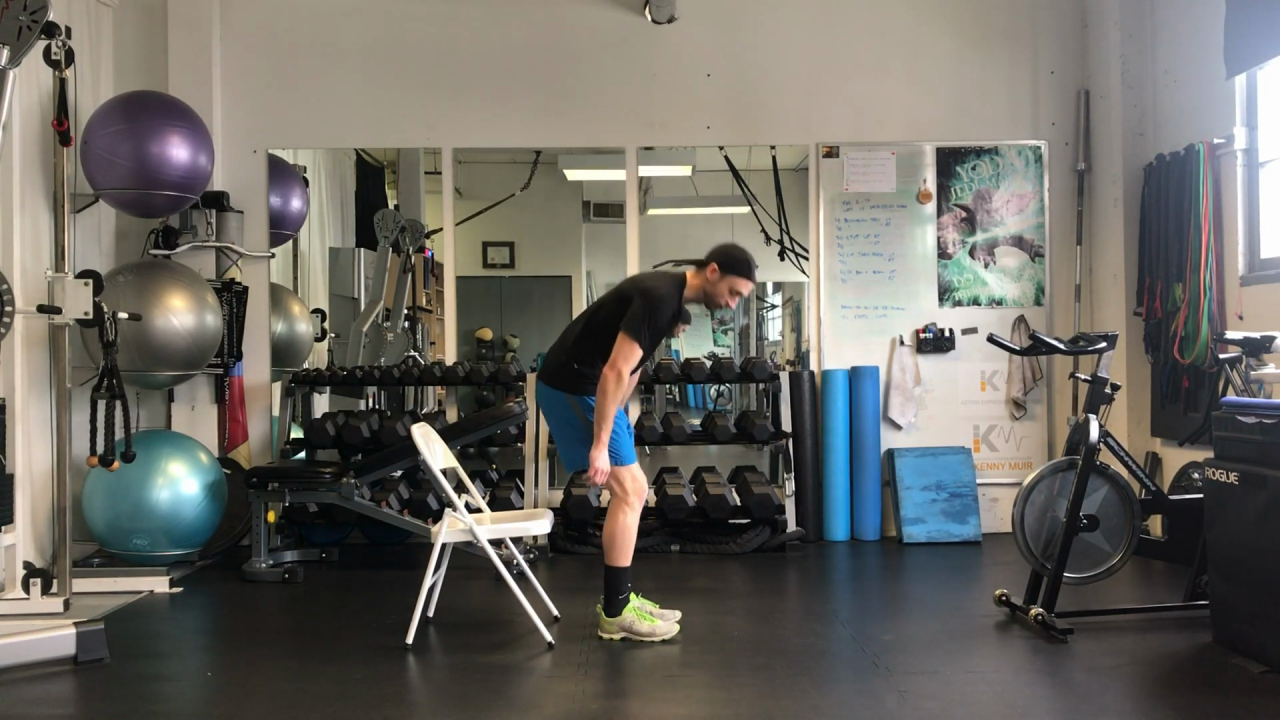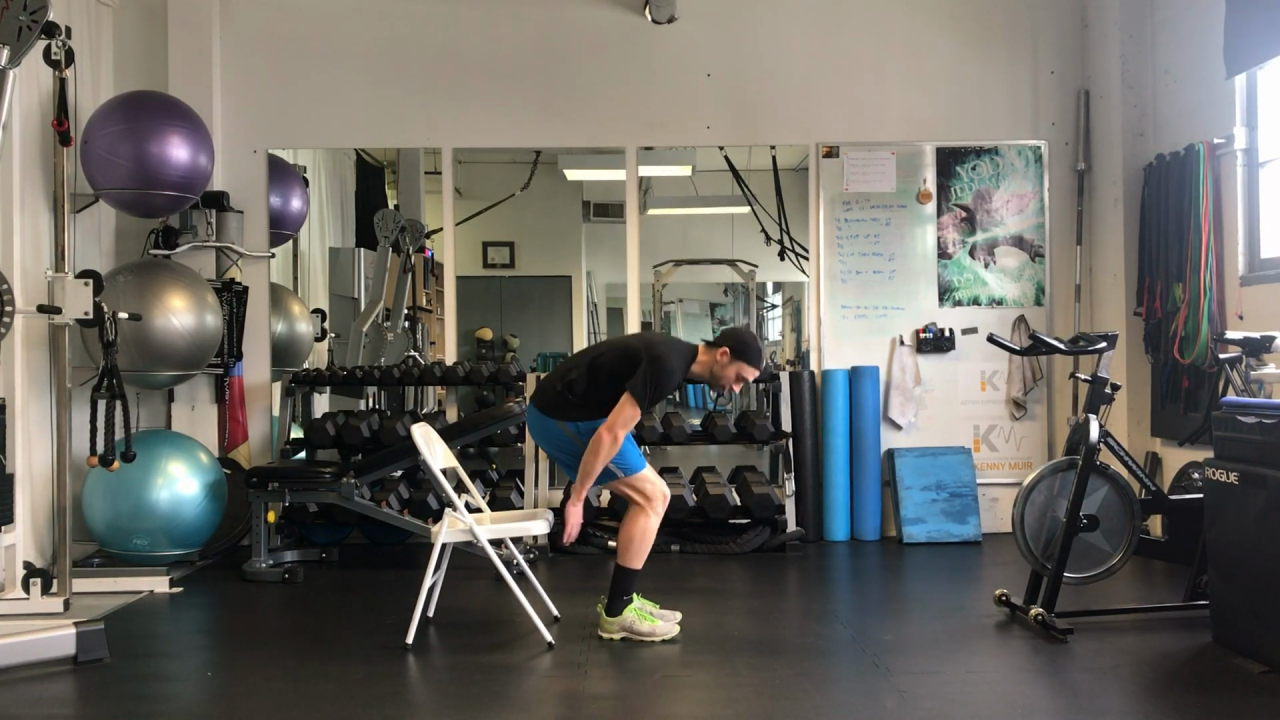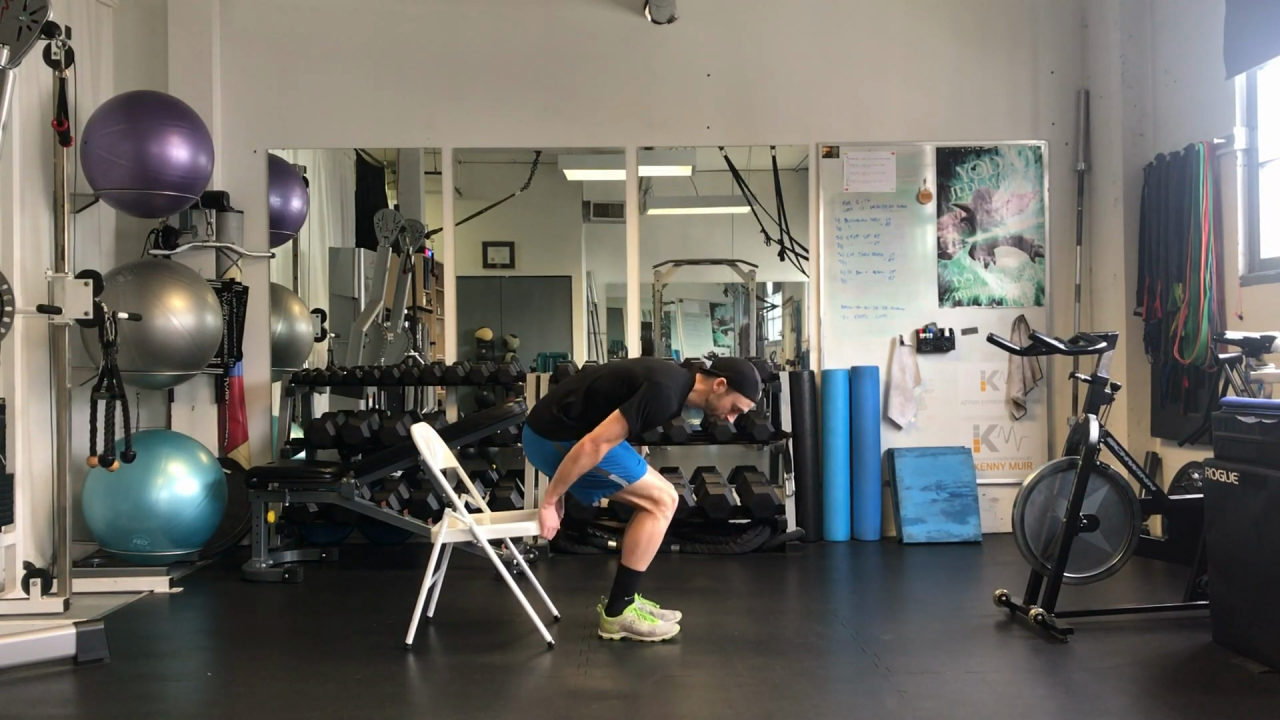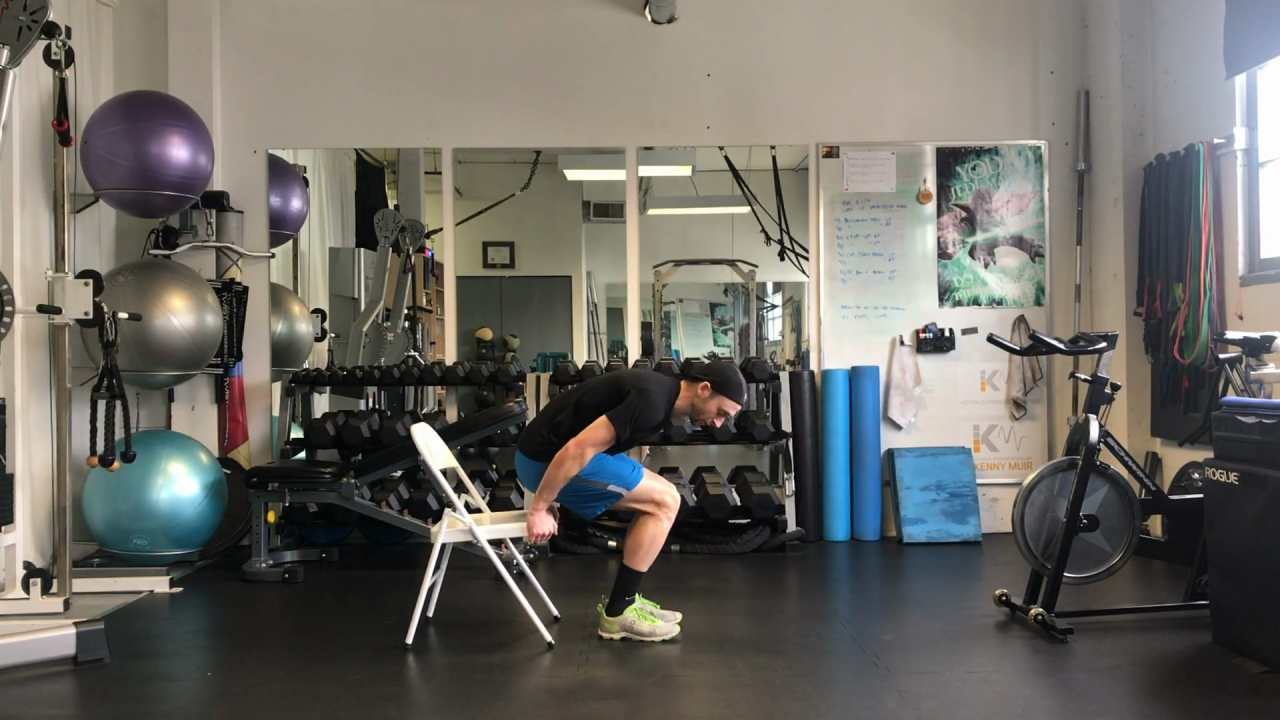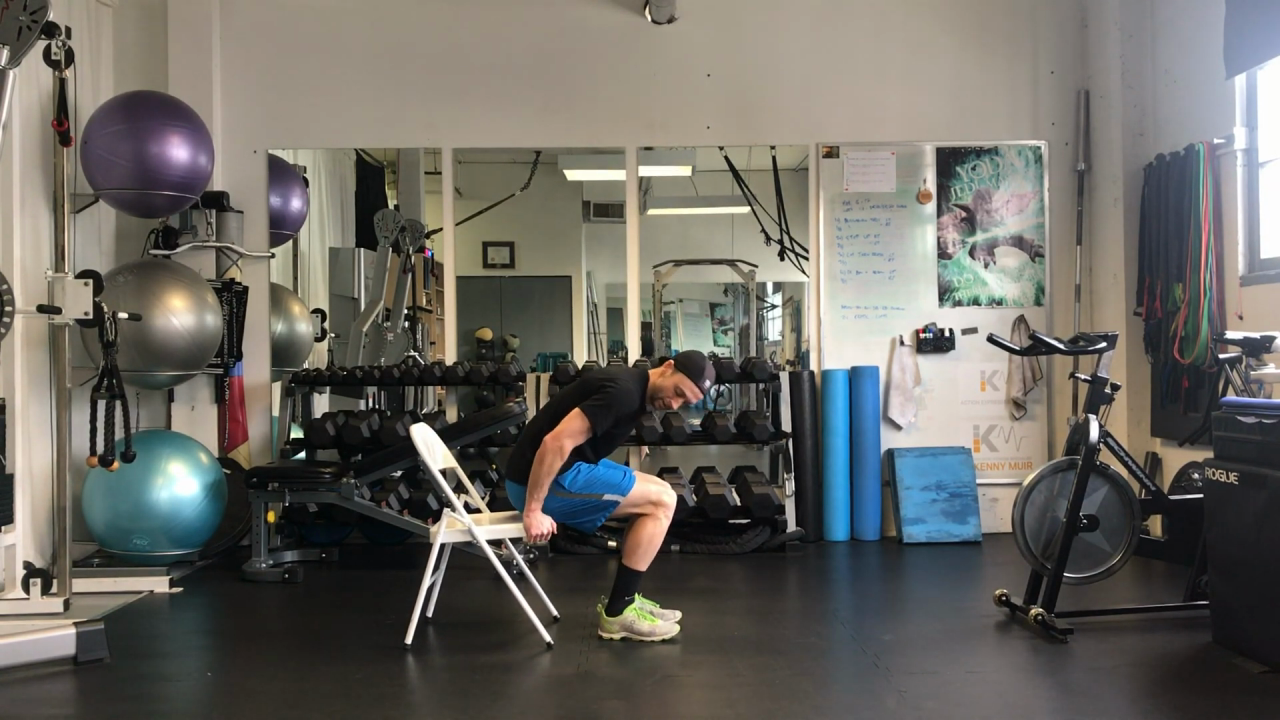
dt=0.3s
person 1, frame 1
left shoulder: (671, 298)
right shoulder: (659, 297)
right elbow: (614, 373)
left wrist: (618, 425)
right wrist: (599, 447)
left hip: (581, 386)
right hip: (572, 387)
left knee: (633, 492)
right knee: (629, 492)
left ankle: (620, 600)
right ankle: (616, 612)
person 1, frame 2
left shoulder: (675, 357)
right shoulder: (667, 365)
left elbow: (617, 426)
right elbow: (611, 434)
right wrist: (576, 499)
left hip: (570, 411)
right hip: (562, 415)
left knee: (654, 496)
right knee: (652, 497)
left ankle: (621, 599)
right ankle: (618, 613)
person 1, frame 3
left shoulder: (675, 382)
right shoulder: (665, 393)
right elbow: (593, 445)
left wrist: (557, 491)
right wrist: (549, 502)
left hip: (561, 431)
right hip: (556, 436)
left knee: (657, 499)
right knee: (661, 501)
left ankle: (622, 601)
right ankle: (618, 613)
person 1, frame 4
left shoulder: (661, 391)
right shoulder: (652, 401)
right elbow: (577, 450)
left wrist: (548, 497)
right wrist: (538, 509)
left hip: (550, 449)
right hip: (547, 457)
left knee: (660, 498)
right knee: (664, 503)
left ankle: (623, 600)
right ankle: (618, 613)
person 1, frame 5
left shoulder: (634, 388)
right shoulder: (624, 392)
right elbow: (556, 443)
right wrist: (533, 510)
right hip: (549, 479)
left knee: (656, 496)
right knee: (661, 501)
left ankle: (624, 599)
right ankle: (617, 614)
